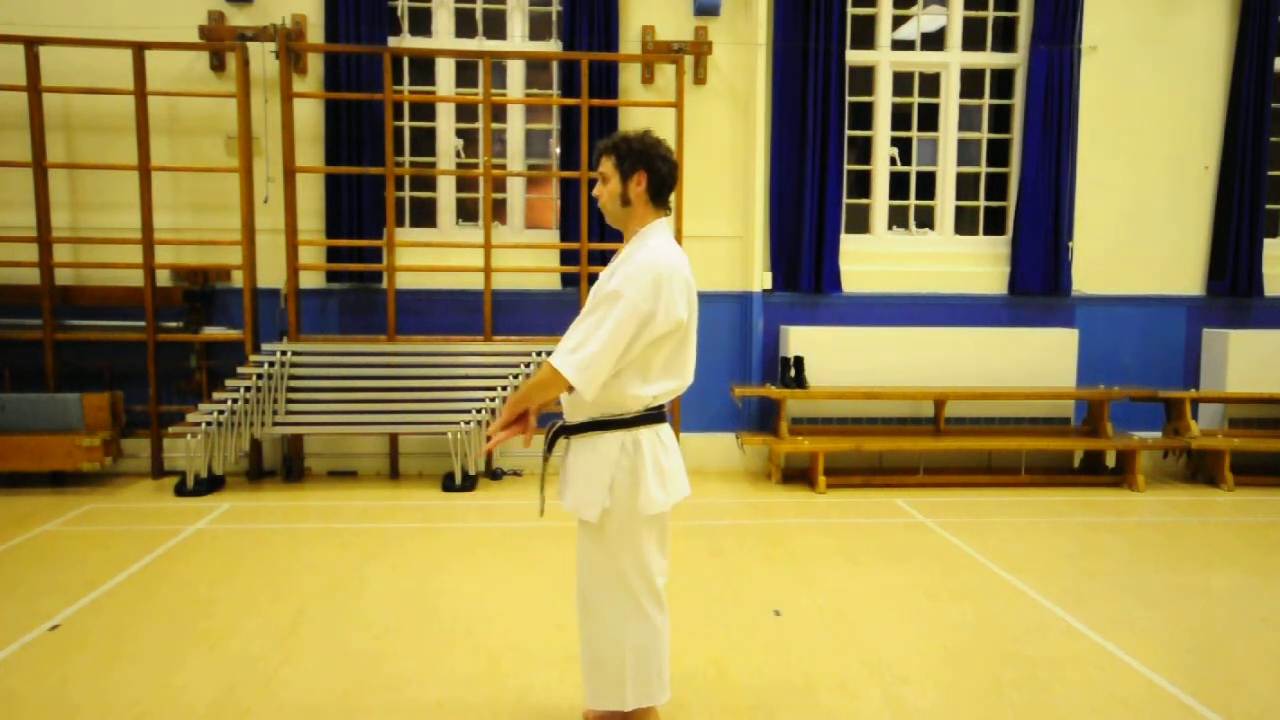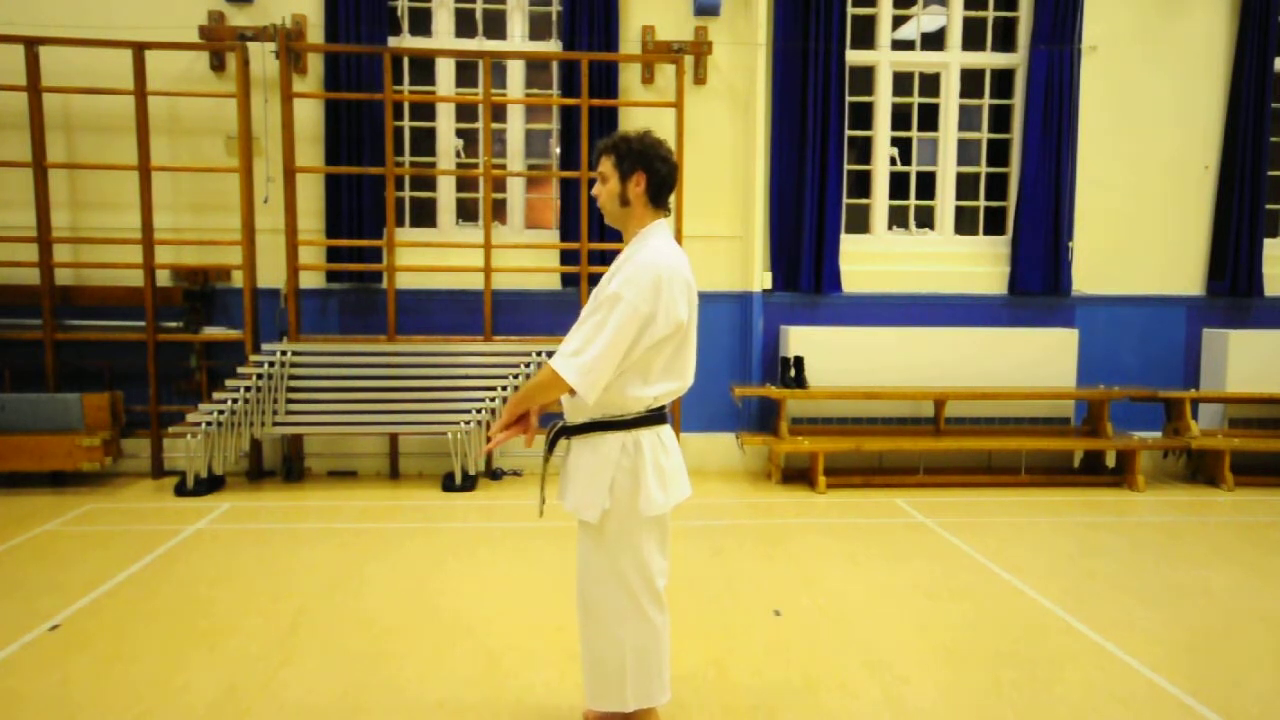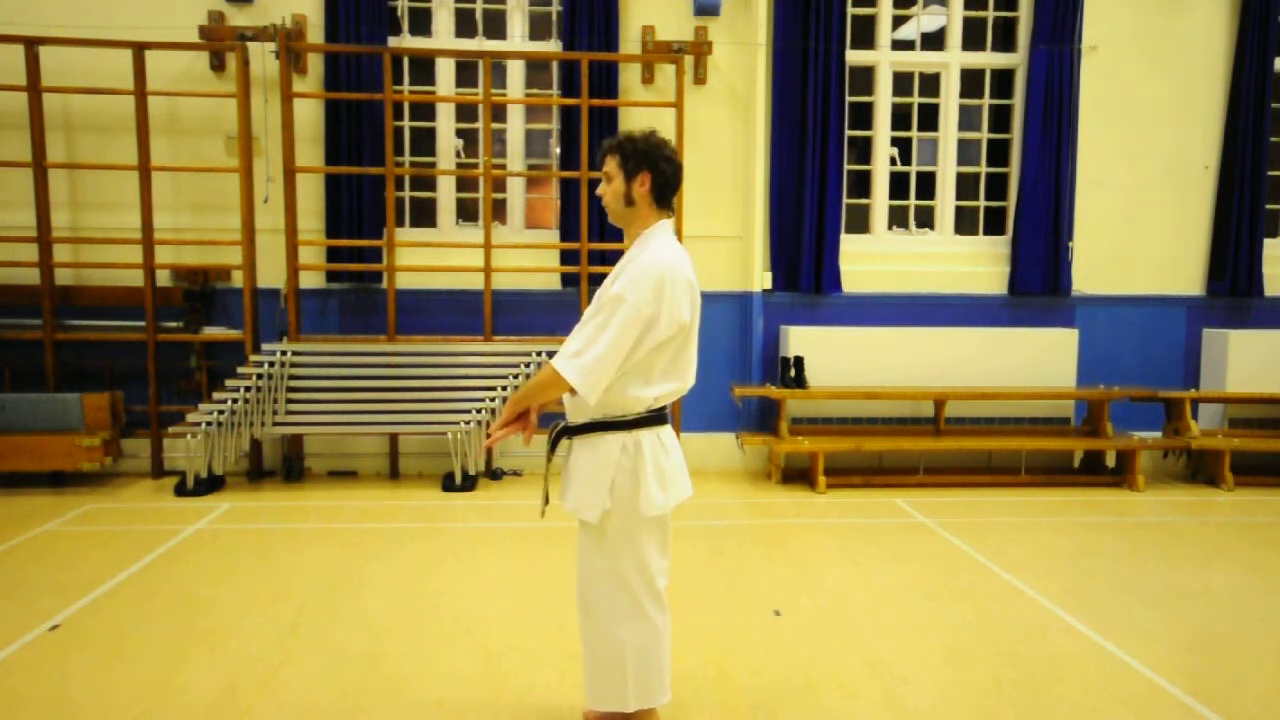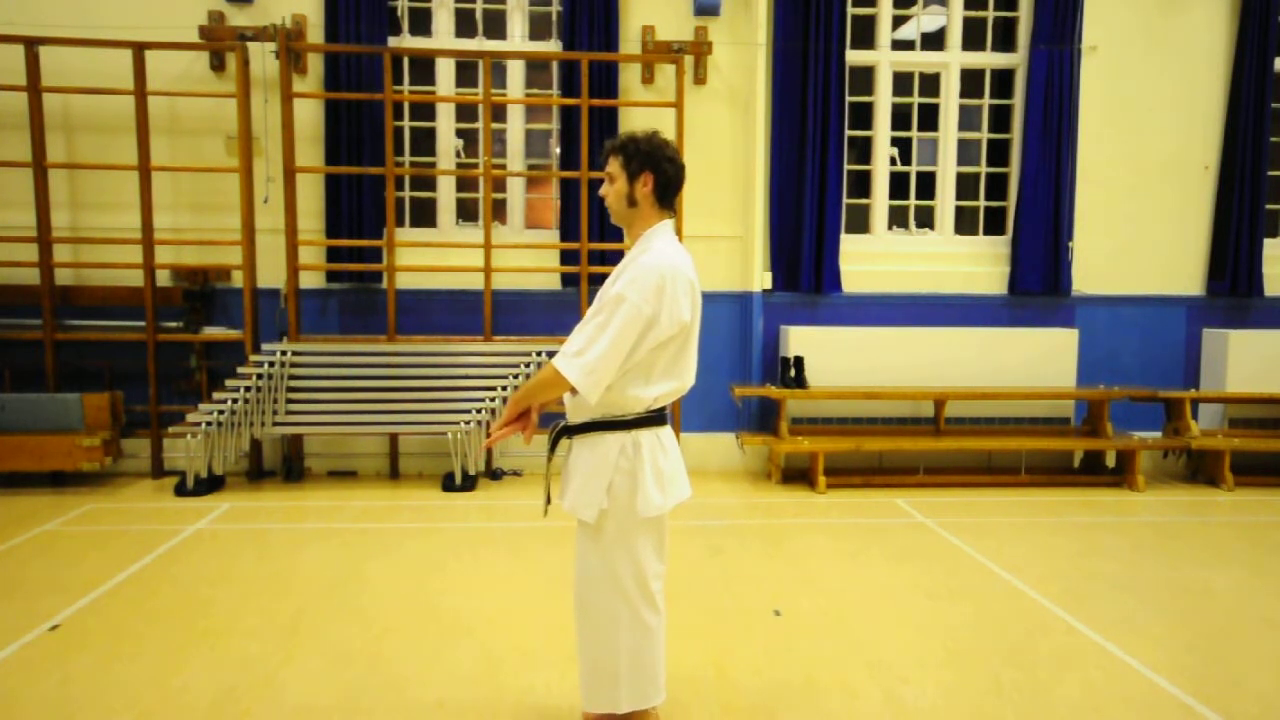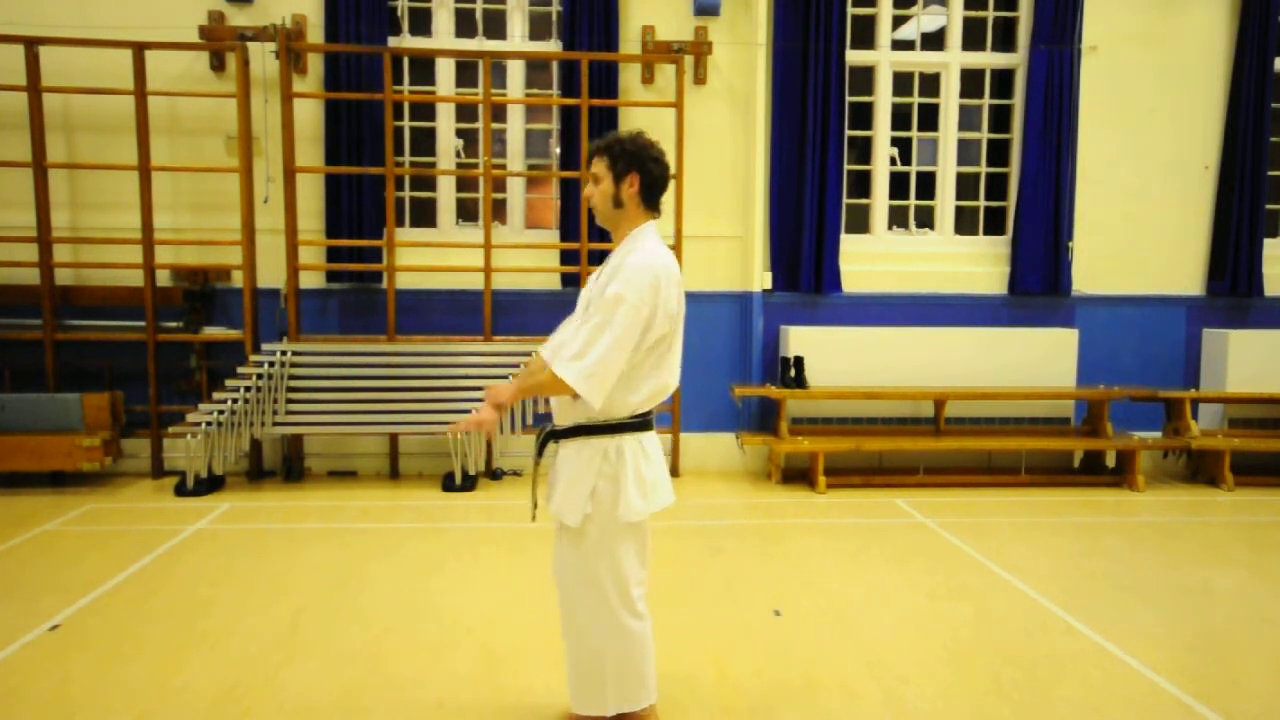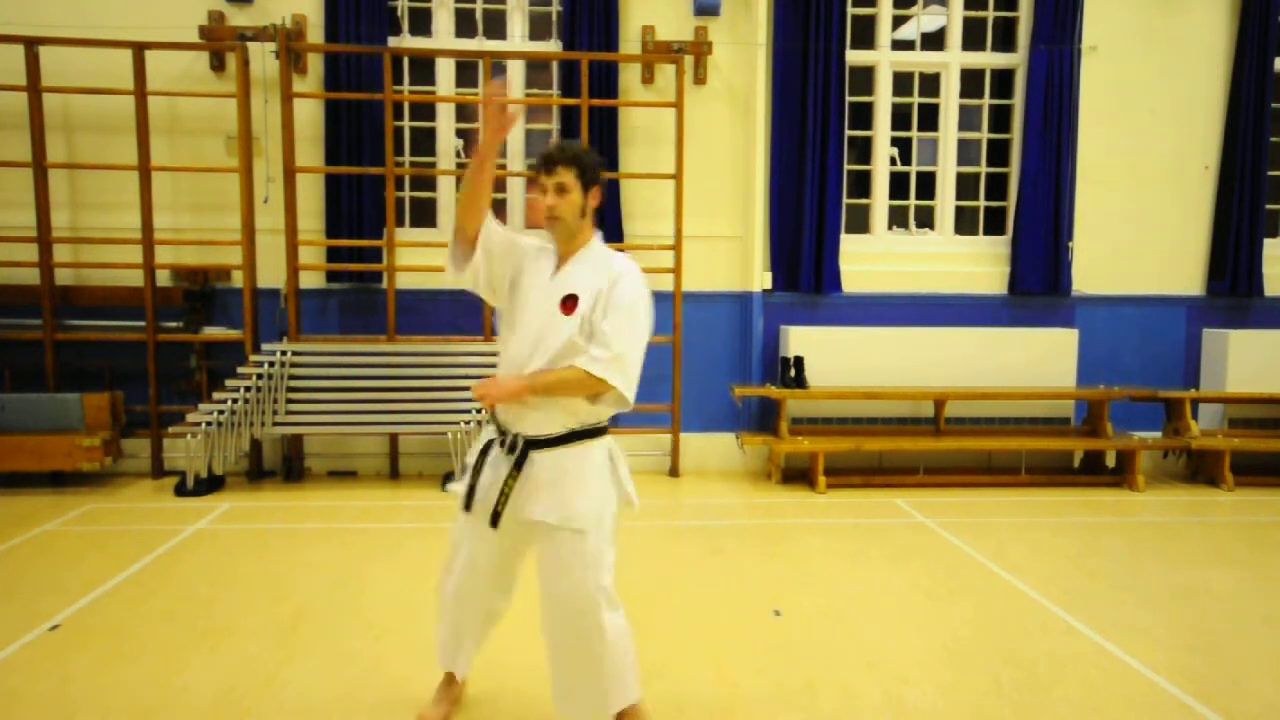
dt=0.4s
person 1, frame 1
left shoulder: (652, 264)
right shoulder: (642, 257)
left elbow: (579, 360)
right elbow: (589, 355)
left wrist: (518, 401)
right wrist: (533, 403)
left hip: (624, 452)
right hip: (617, 447)
left knee: (626, 593)
right knee: (616, 590)
person 1, frame 2
left shoulder: (651, 265)
right shoulder: (645, 259)
left elbow: (581, 363)
right elbow: (594, 359)
left wrist: (519, 403)
right wrist: (536, 404)
left hip: (624, 453)
right hip: (620, 448)
left knee: (626, 592)
right knee: (619, 588)
person 1, frame 3
left shoulder: (655, 266)
right shoulder: (649, 259)
left elbow: (583, 363)
right elbow: (596, 357)
left wrist: (520, 400)
right wrist: (535, 401)
left hip: (625, 454)
right hip: (621, 448)
left knee: (627, 592)
right knee: (619, 588)
person 1, frame 4
left shoulder: (656, 266)
right shoulder: (649, 259)
left elbow: (583, 364)
right elbow: (594, 357)
left wrist: (520, 400)
right wrist: (535, 402)
left hip: (624, 454)
right hip: (619, 449)
left knee: (623, 589)
right knee: (616, 585)
person 1, frame 5
left shoulder: (646, 267)
right shoulder: (625, 261)
left elbow: (584, 373)
right elbow: (565, 345)
left wrist: (511, 390)
right wrist: (504, 400)
left hip: (610, 458)
right hip: (597, 454)
left knee: (608, 594)
right knee: (587, 586)
person 1, frame 6
left shoulder: (618, 277)
right shoulder: (524, 259)
left elbow: (609, 374)
right elbow: (469, 233)
left wrist: (517, 385)
right wrist: (488, 145)
left hip: (573, 465)
right hip: (505, 456)
left knee: (581, 596)
right knee: (468, 578)
